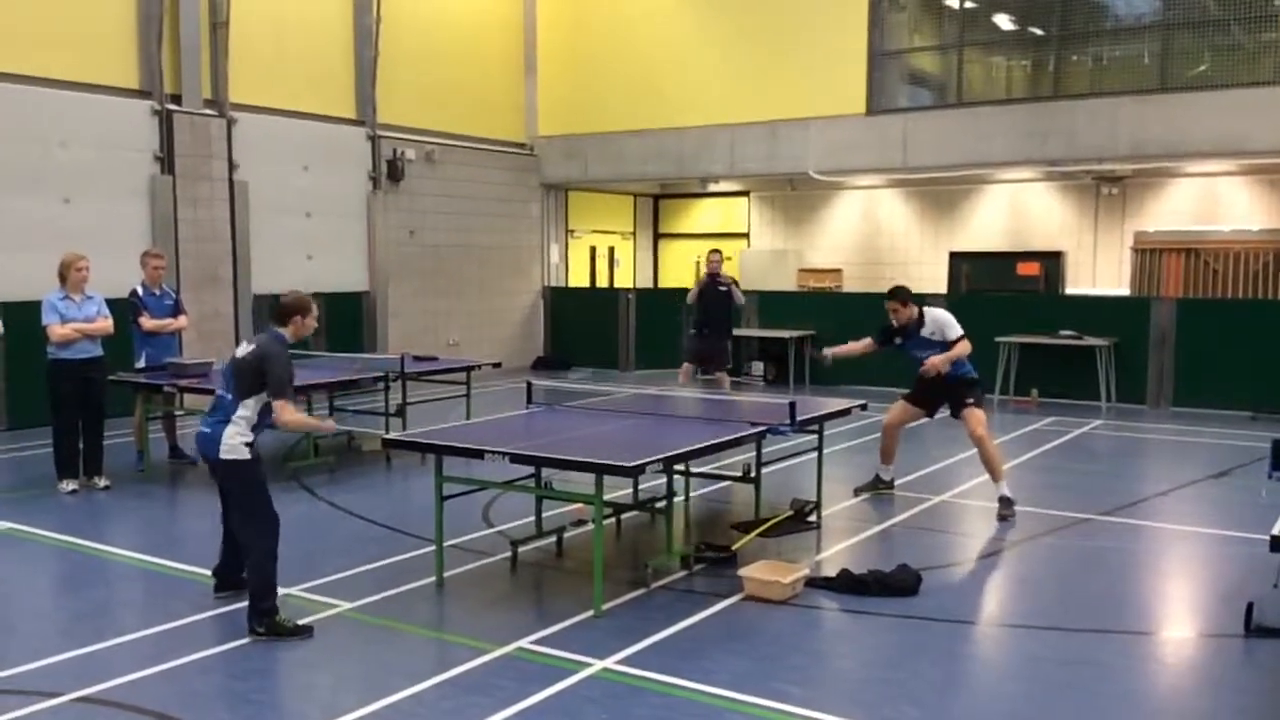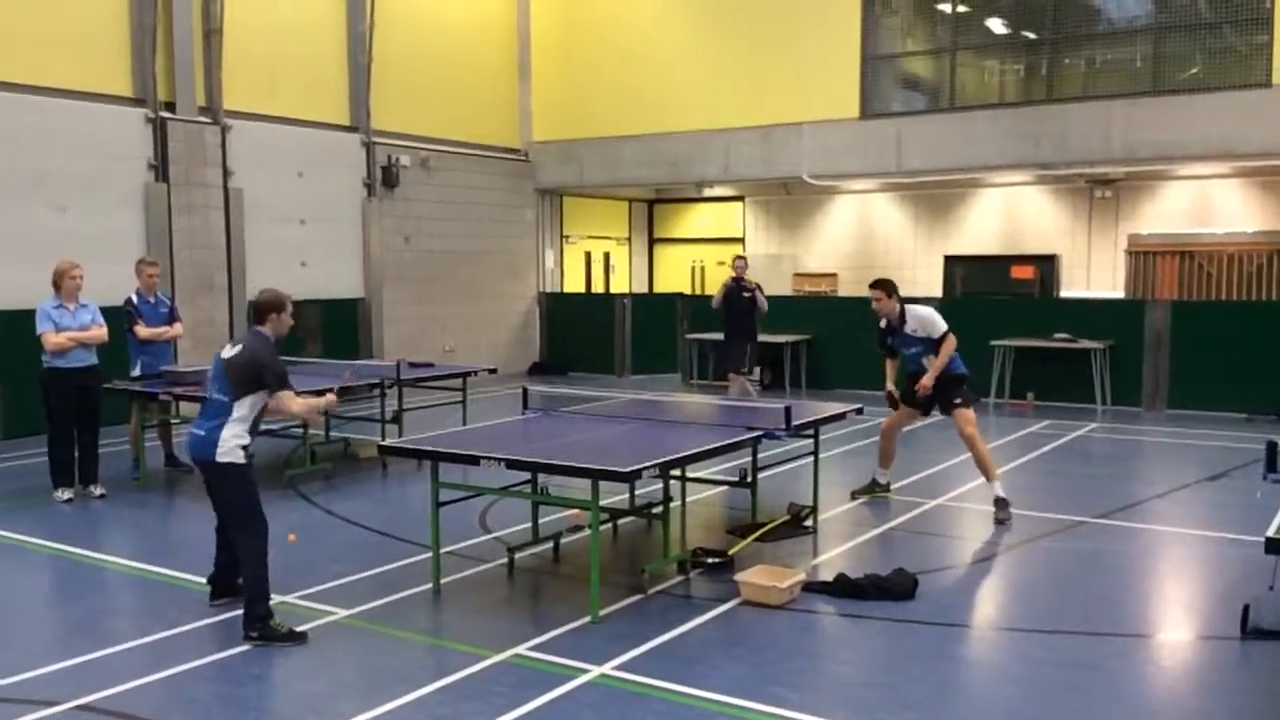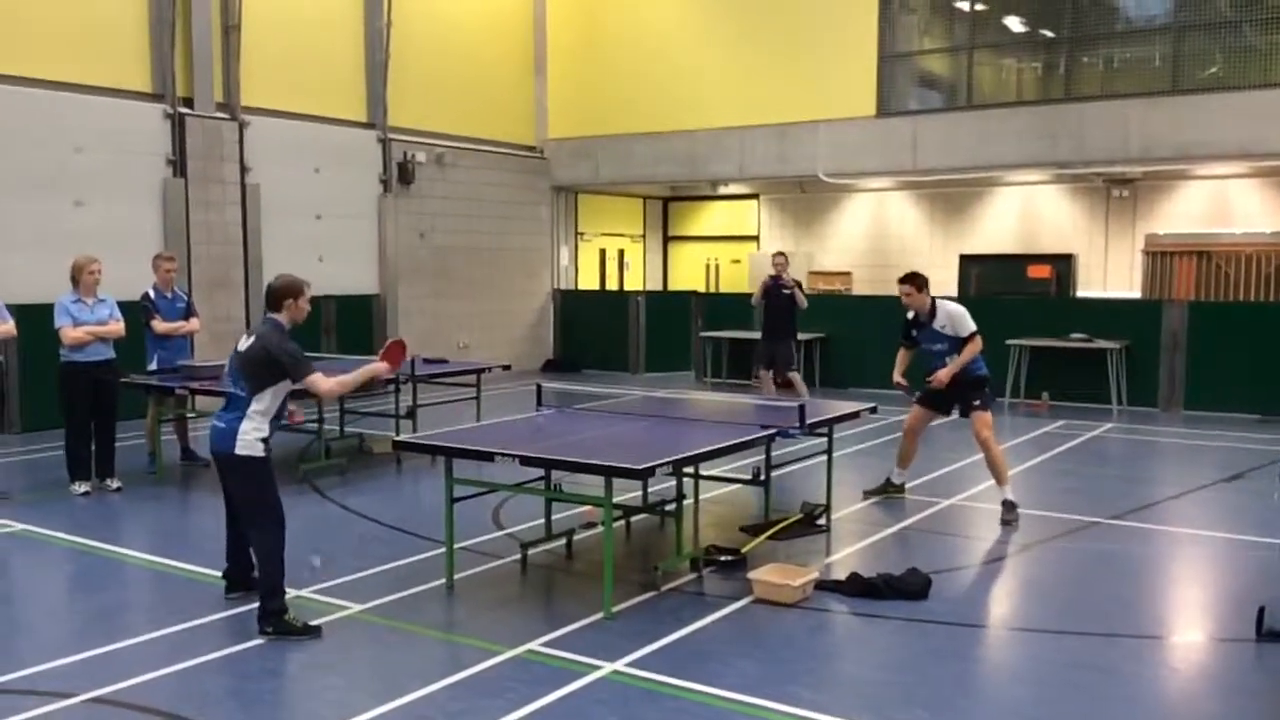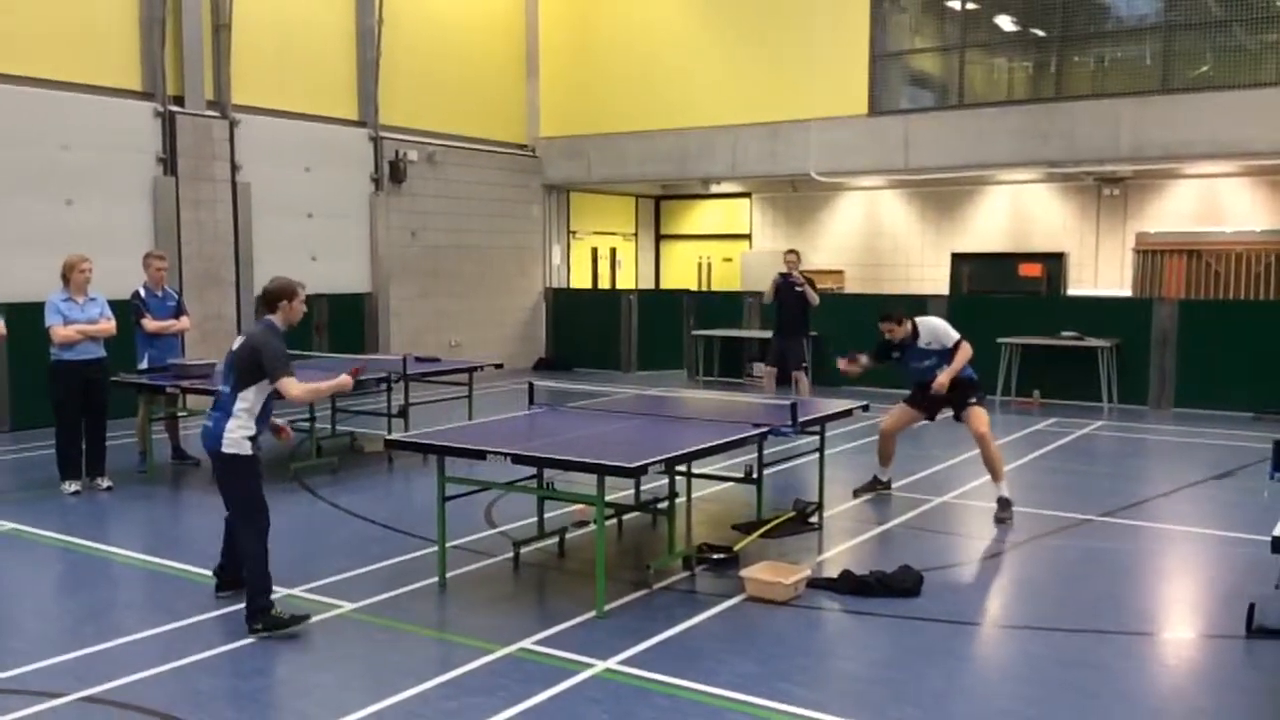
dt=0.5s
person 1, frame 1
left shoulder: (258, 343)
right shoulder: (277, 355)
right elbow: (286, 418)
left wrist: (266, 416)
right wrist: (322, 425)
left hip: (213, 437)
right hip: (231, 446)
left knee: (239, 514)
right knee: (262, 524)
left ankle: (227, 578)
right ankle: (263, 617)
person 1, frame 2
left shoulder: (235, 346)
right shoulder: (264, 354)
right elbow: (293, 409)
left wrist: (302, 404)
right wrist: (323, 405)
left hip: (202, 441)
right hip: (224, 450)
left knee: (230, 520)
right knee: (252, 529)
left ankle: (224, 585)
right ankle: (258, 622)
person 1, frame 3
left shoulder: (255, 335)
right shoulder: (277, 343)
right elbow: (327, 388)
left wrist: (280, 406)
right wrist: (370, 370)
left hip: (223, 436)
right hip: (244, 445)
left knee: (240, 514)
right knee: (267, 525)
left ankle: (238, 579)
right ankle: (273, 617)
person 1, frame 4
left shoulder: (254, 335)
right shoulder: (268, 342)
right elbow: (294, 392)
left wrist: (269, 423)
right wrist: (337, 384)
left hip: (221, 433)
right hip: (233, 441)
left knee: (241, 510)
right knee: (254, 520)
left ankle: (229, 577)
right ankle: (261, 613)
person 2, frame 1
left shoulder: (97, 299)
right shoulder: (51, 301)
left elbow: (108, 328)
right elbow: (56, 335)
left wrist: (76, 326)
right wrist: (92, 330)
left hip: (94, 365)
right hip: (63, 367)
left knee: (95, 420)
right knee: (66, 423)
left ankle: (94, 472)
right ankle: (67, 476)
person 2, frame 2
left shoulder: (91, 307)
right shoulder: (46, 309)
left elbow: (103, 336)
right elbow: (50, 344)
left wrist: (71, 335)
right wrist: (86, 338)
left hip: (89, 373)
right hip: (58, 376)
left knee: (90, 429)
right knee: (61, 431)
left ankle: (90, 481)
right ankle: (63, 485)
person 2, frame 3
left shoulder: (108, 302)
right shoulder: (64, 304)
left elbow: (120, 331)
right elbow: (69, 338)
left wrist: (88, 329)
right wrist: (104, 332)
left hip: (106, 367)
right hip: (76, 370)
left knee: (106, 422)
right knee: (78, 424)
left ankle: (107, 475)
right ankle: (79, 478)
person 2, frame 4
left shoulder: (99, 301)
right shoulder: (54, 302)
left elbow: (111, 329)
right elbow: (59, 336)
left wrist: (78, 328)
right wrist: (94, 331)
left hip: (96, 366)
right hip: (66, 368)
left knee: (97, 421)
right knee: (68, 423)
left ankle: (97, 474)
right ankle: (70, 477)
person 3, frame 1
left shoulder: (939, 317)
right shoulder: (895, 329)
left elbow: (965, 347)
right elbow: (865, 345)
left wrist: (942, 358)
right wrist: (831, 352)
left hip: (961, 381)
right hip: (930, 382)
left knee: (978, 433)
right knee: (890, 423)
left ankle: (1004, 496)
right ankle: (884, 478)
person 3, frame 2
left shoulder: (923, 314)
right shoulder: (885, 328)
left elbow: (950, 342)
right elbow: (892, 357)
left wrist: (931, 375)
right wrist: (890, 382)
left hip: (949, 377)
right hip: (919, 381)
left knee: (969, 433)
right knee: (888, 429)
left ankle: (999, 498)
right ankle: (880, 482)
person 3, frame 3
left shoulder: (953, 311)
right shoulder: (911, 320)
left elbow: (976, 343)
right elbow: (907, 348)
left wrist: (950, 370)
right wrist: (897, 373)
left hip: (970, 378)
right hip: (938, 379)
left knee: (984, 436)
right knee: (910, 428)
left ankle: (1008, 500)
right ankle: (896, 483)
person 3, frame 4
left shoulder: (935, 326)
right shoulder: (892, 344)
left elbow: (964, 348)
right elbow: (864, 362)
left wrist: (948, 374)
right wrist: (848, 366)
left hip: (962, 385)
right hip: (928, 388)
left knee: (981, 433)
right knee: (887, 429)
left ankle: (1003, 498)
right ankle: (882, 479)
person 4, frame 1
left shoulder: (172, 294)
right shoulder: (137, 295)
left elbow: (183, 323)
right elbow: (146, 325)
left wrist: (157, 325)
right wrist: (169, 322)
left hip: (171, 359)
right hip: (147, 361)
left knee: (169, 406)
right knee: (143, 408)
left ankle: (174, 449)
right ankle: (141, 454)
person 4, frame 2
left shoulder: (167, 302)
right shoulder: (131, 303)
left elbow: (179, 331)
right elbow: (141, 333)
left wrist: (152, 333)
right wrist: (165, 329)
left hip: (166, 368)
right hip: (143, 369)
left knee: (165, 414)
right knee: (139, 416)
left ankle: (170, 457)
right ankle: (137, 462)
person 4, frame 3
left shoulder: (184, 297)
right shoulder: (148, 298)
left elbow: (195, 326)
right elbow: (158, 328)
left wrist: (169, 328)
right wrist: (181, 324)
left hip: (183, 362)
right hip: (159, 364)
left knee: (180, 409)
right knee: (156, 410)
left ankle: (186, 451)
right ankle: (153, 456)
person 4, frame 4
left shoulder: (174, 296)
right shoulder: (139, 297)
left elbow: (185, 324)
right elbow: (148, 326)
left wrist: (159, 326)
right wrist: (172, 323)
left hip: (173, 361)
right hip: (150, 363)
left knee: (171, 408)
right knee: (146, 409)
left ankle: (177, 450)
right ankle: (143, 455)
